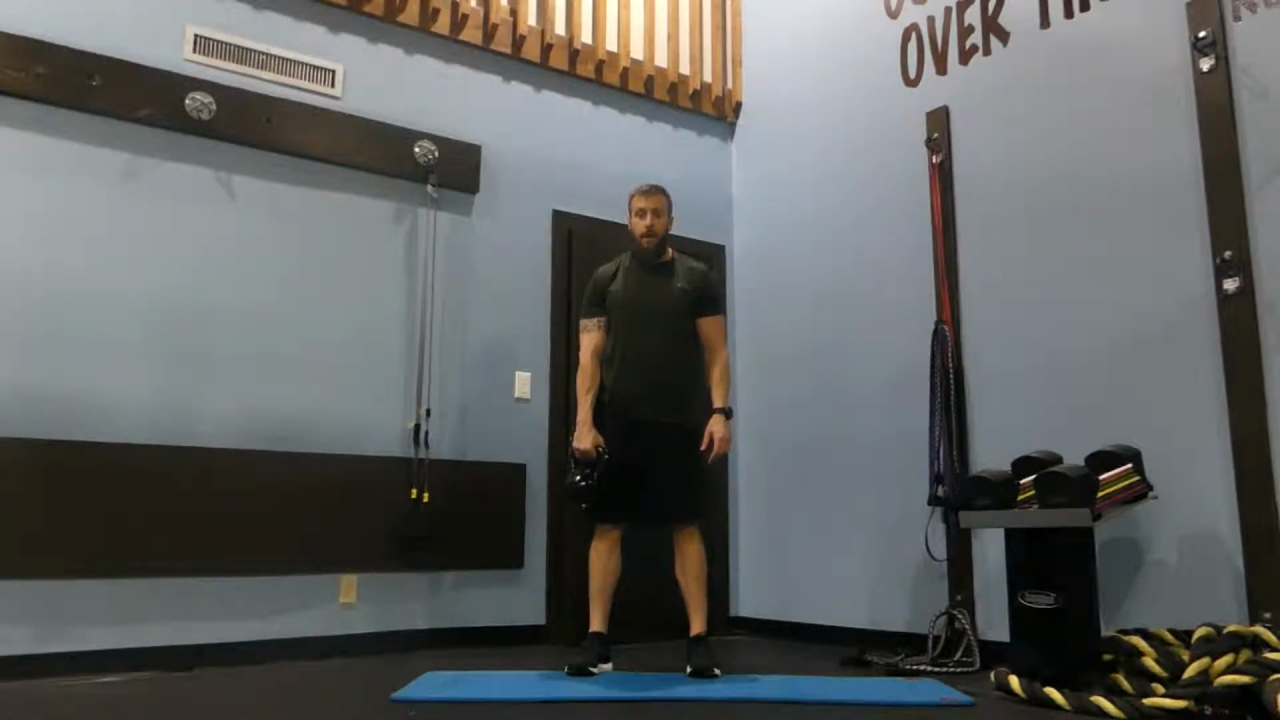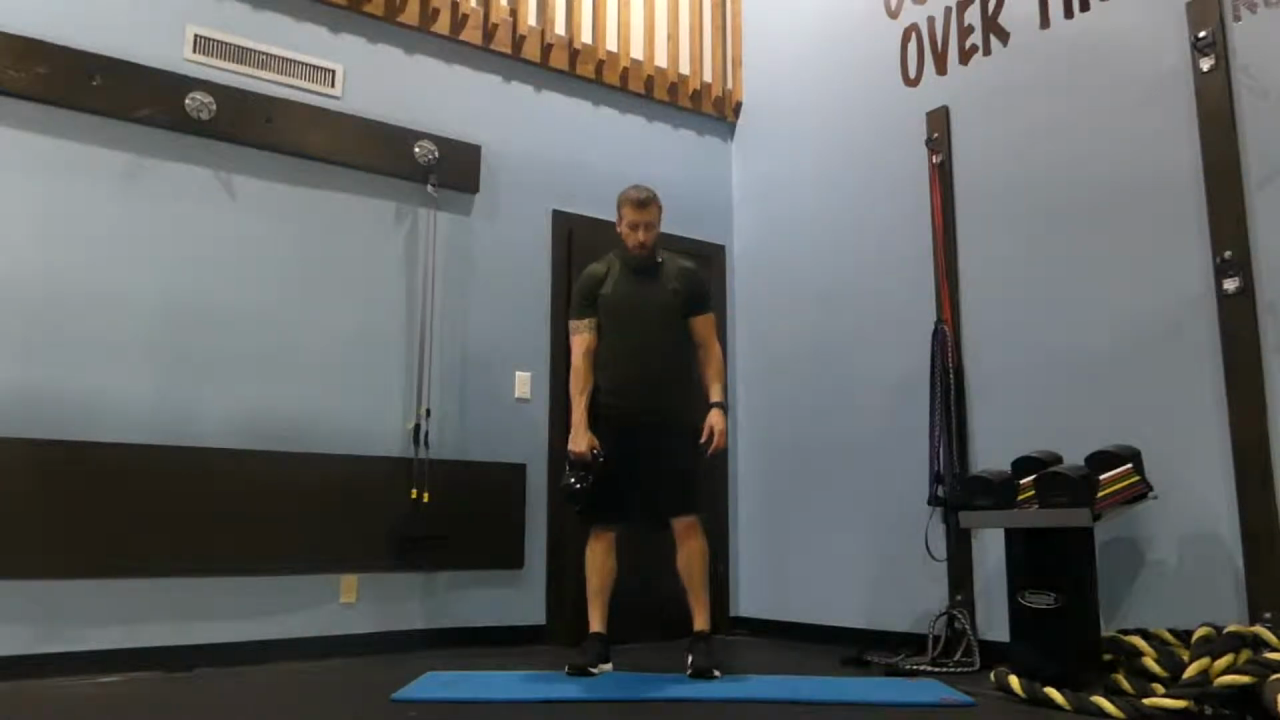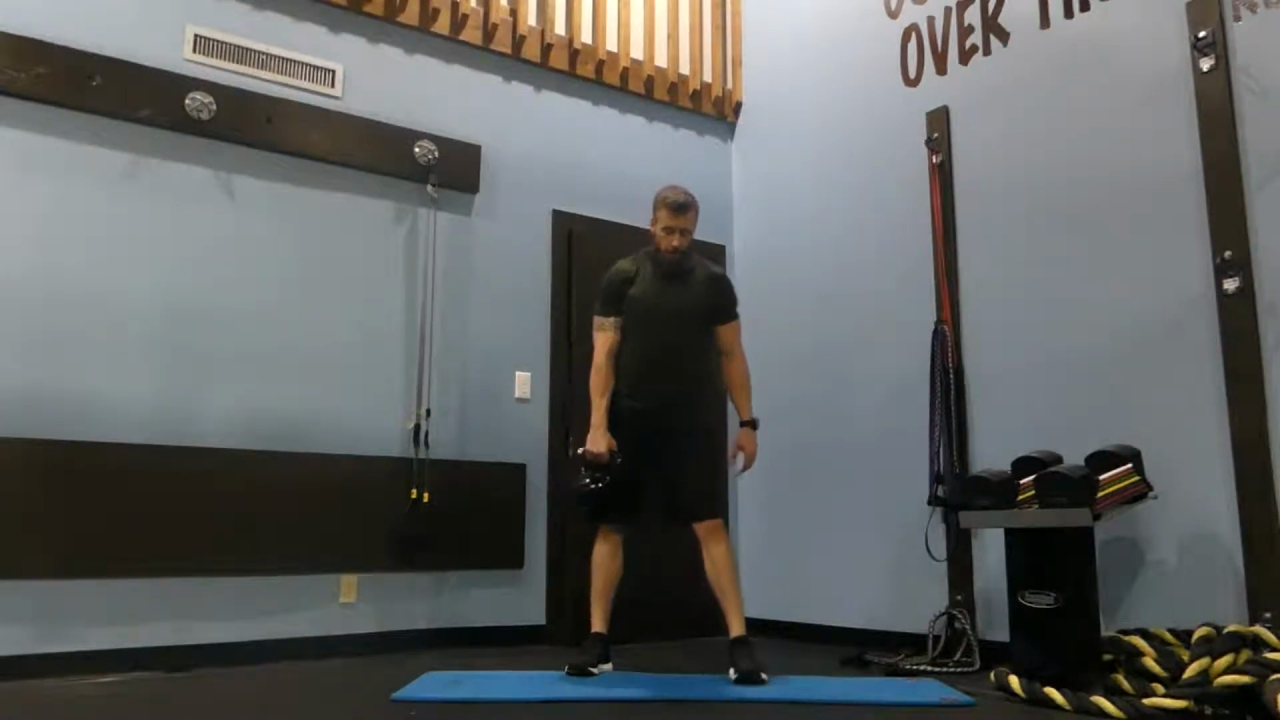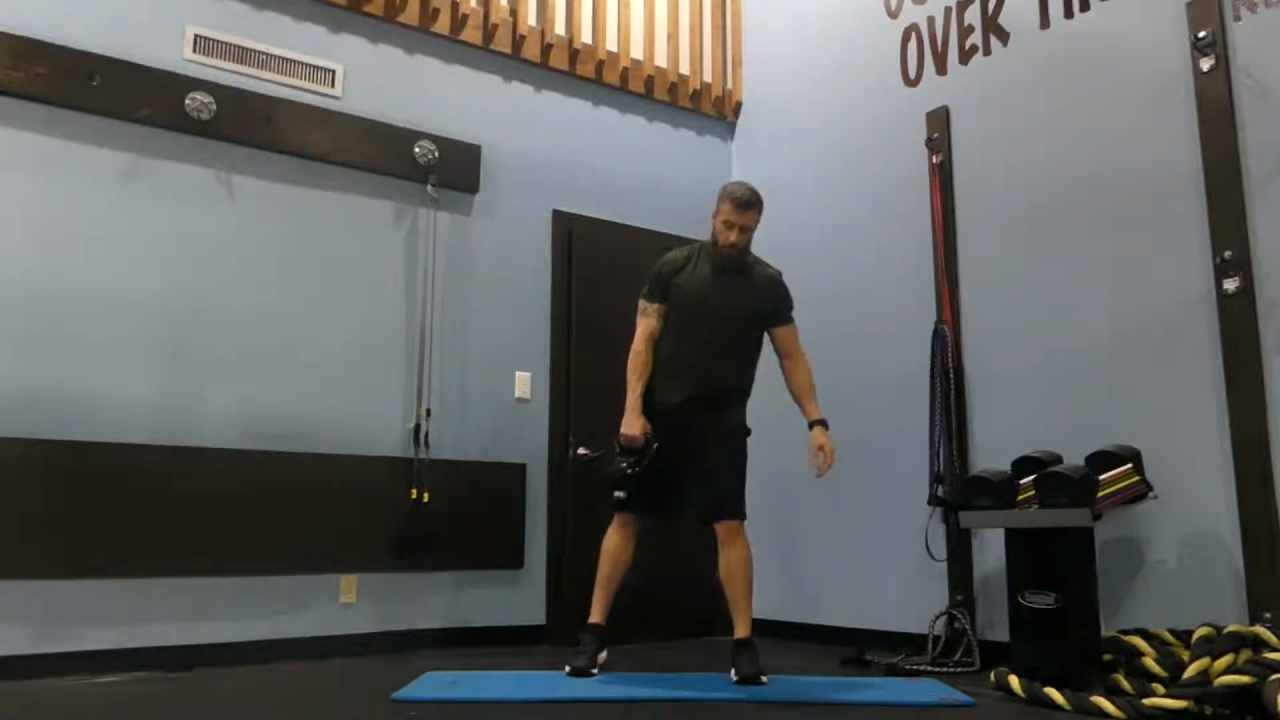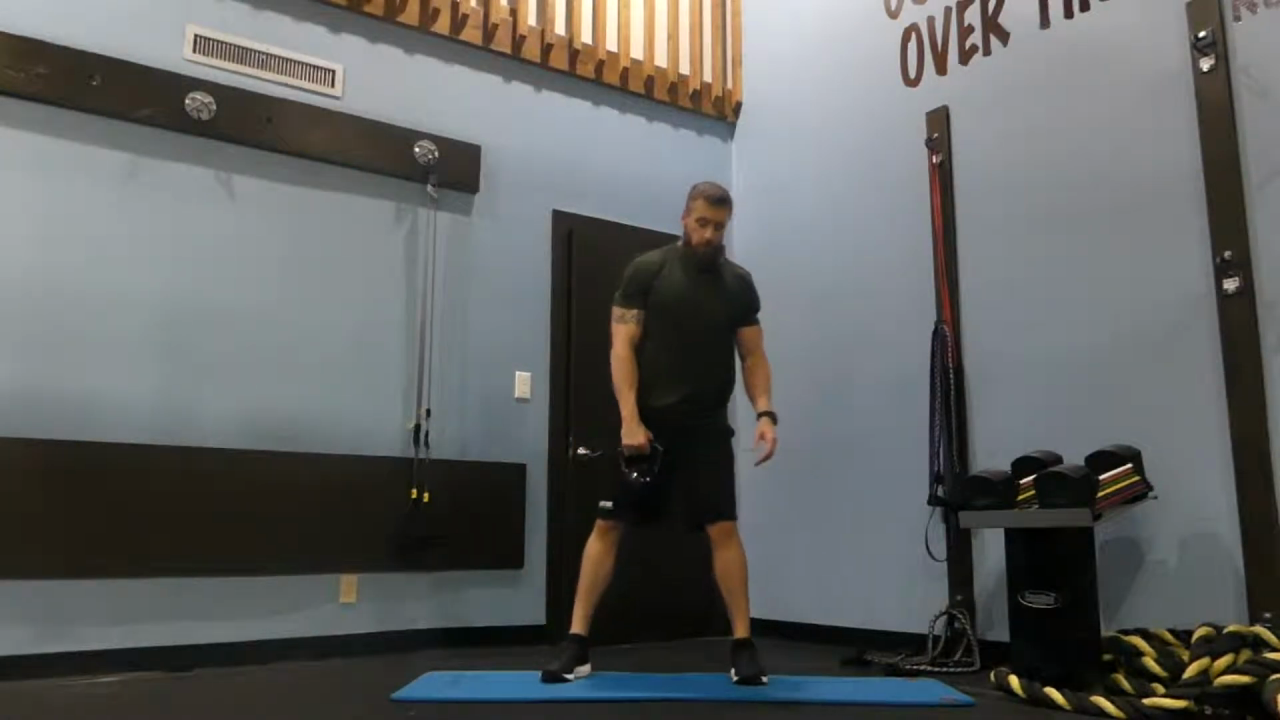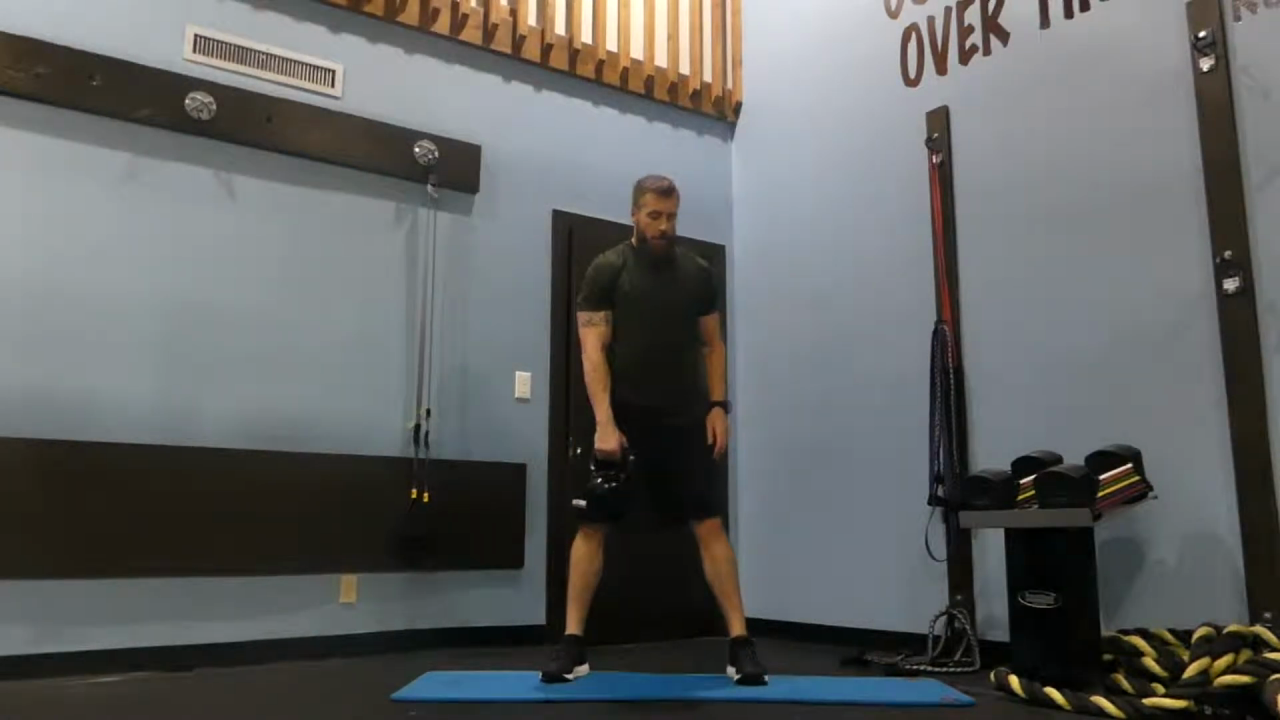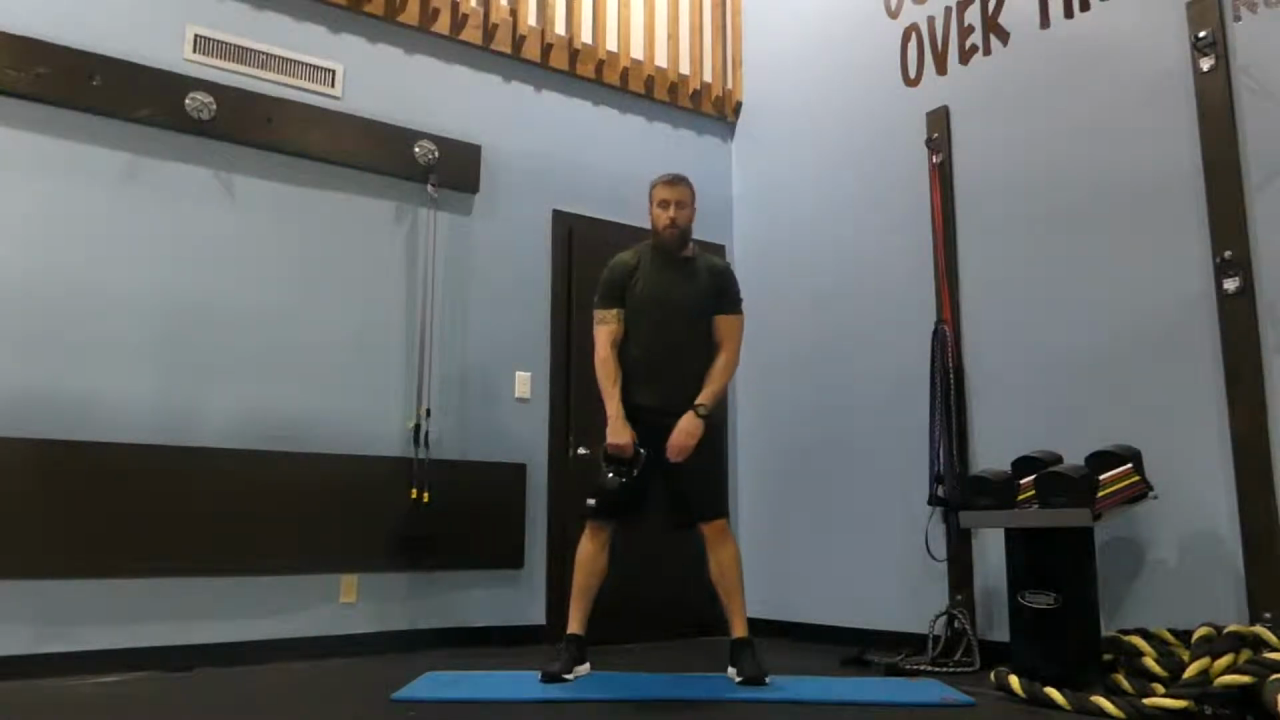
dt=0.4s
person 1, frame 1
left shoulder: (697, 277)
right shoulder: (606, 279)
left elbow: (716, 351)
right elbow: (590, 355)
left wrist: (719, 412)
right wrist: (584, 422)
left hip: (680, 424)
right hip: (617, 424)
left knee: (686, 528)
right knee: (607, 527)
left ankle: (699, 641)
right ankle: (597, 640)
person 1, frame 2
left shoulder: (685, 276)
right shoulder: (595, 279)
left elbow: (707, 346)
right elbow: (582, 356)
left wrist: (716, 404)
right wrist: (579, 425)
left hip: (674, 421)
right hip: (612, 424)
left knee: (687, 523)
right knee: (602, 528)
left ankle: (701, 640)
right ankle: (597, 642)
person 1, frame 3
left shoulder: (713, 281)
right shoulder: (621, 278)
left elbow: (731, 356)
right elbow: (603, 356)
left wrist: (747, 422)
right wrist: (598, 426)
left hip: (691, 424)
right hip: (628, 423)
left knee: (710, 528)
right knee: (609, 528)
left ankle: (740, 644)
right ankle: (597, 643)
person 1, frame 4
left shoulder: (768, 284)
right shoulder: (674, 266)
left elbow: (792, 356)
right elbow: (644, 341)
left wrist: (816, 422)
right wrist: (632, 410)
left hip: (720, 422)
right hip: (658, 415)
left knee: (730, 528)
right knee: (625, 517)
left ankle: (743, 646)
right ankle: (593, 635)
person 1, frame 5
left shoulder: (738, 282)
right shoulder: (647, 271)
left elbow: (753, 355)
right elbow: (623, 347)
left wrist: (765, 413)
right wrist: (631, 419)
left hip: (707, 425)
right hip: (646, 421)
left knee: (723, 529)
right knee: (608, 525)
left ankle: (743, 645)
right ankle: (576, 643)
person 1, frame 6
left shoulder: (697, 272)
right shoulder: (607, 270)
left elbow: (712, 344)
right elbow: (593, 350)
left wrist: (718, 406)
right wrist: (605, 422)
left hip: (683, 422)
right hip: (621, 420)
left knee: (709, 525)
right knee: (592, 526)
left ankle: (740, 643)
right ankle: (572, 645)
person 1, frame 7
left shoulder: (717, 274)
right shoulder: (624, 269)
left elbow: (728, 351)
right elbow: (605, 347)
left wrist: (698, 414)
right wrist: (616, 418)
left hip: (692, 420)
right hip: (630, 420)
left knee: (716, 527)
right knee: (599, 524)
left ankle: (741, 645)
right ankle: (574, 644)
